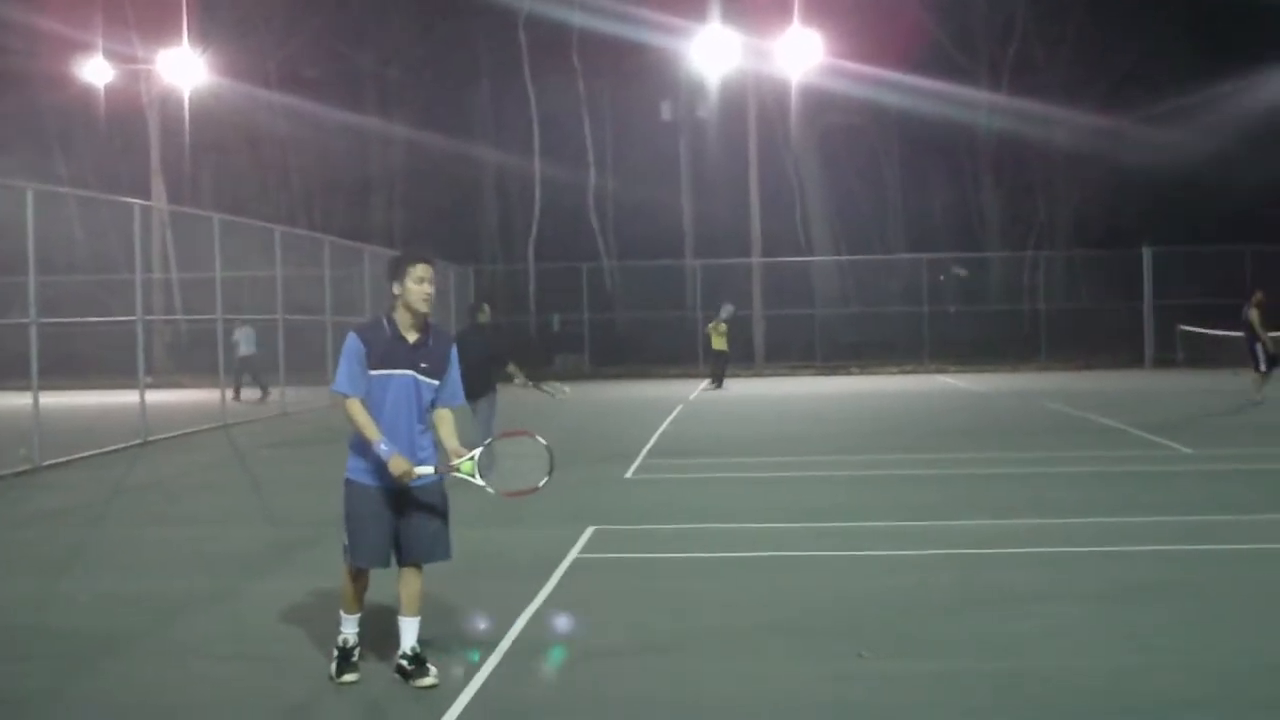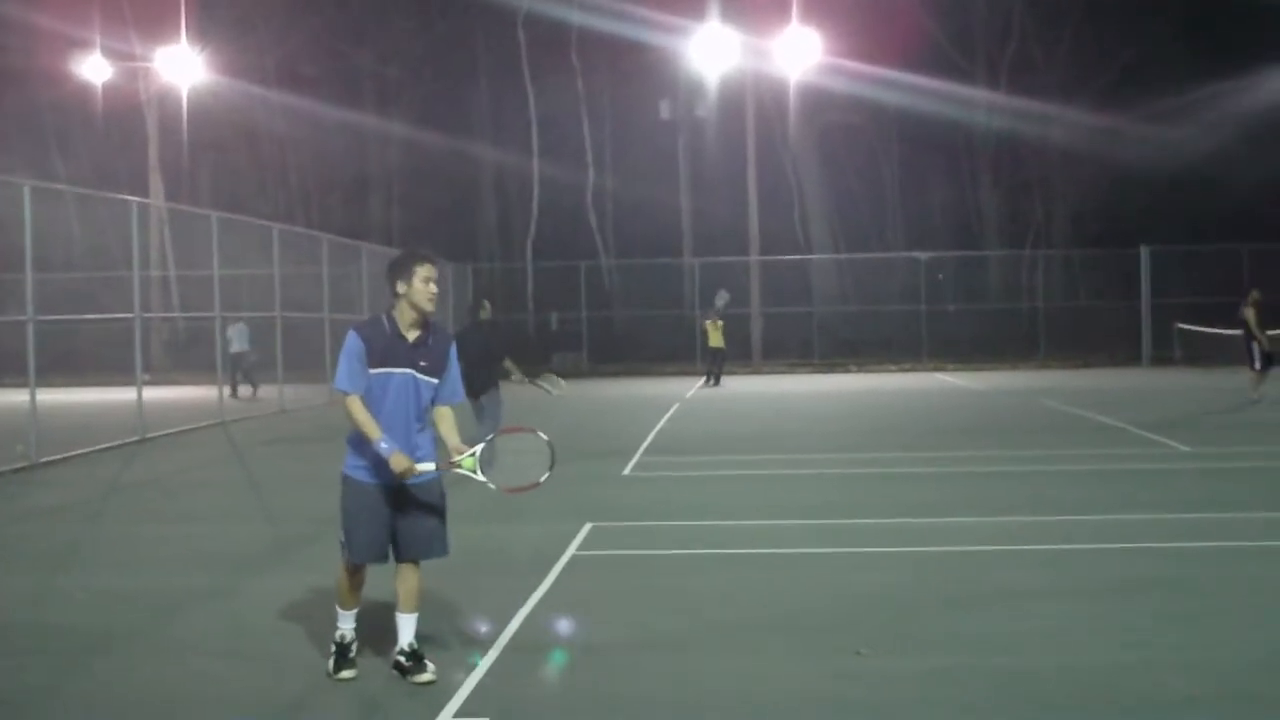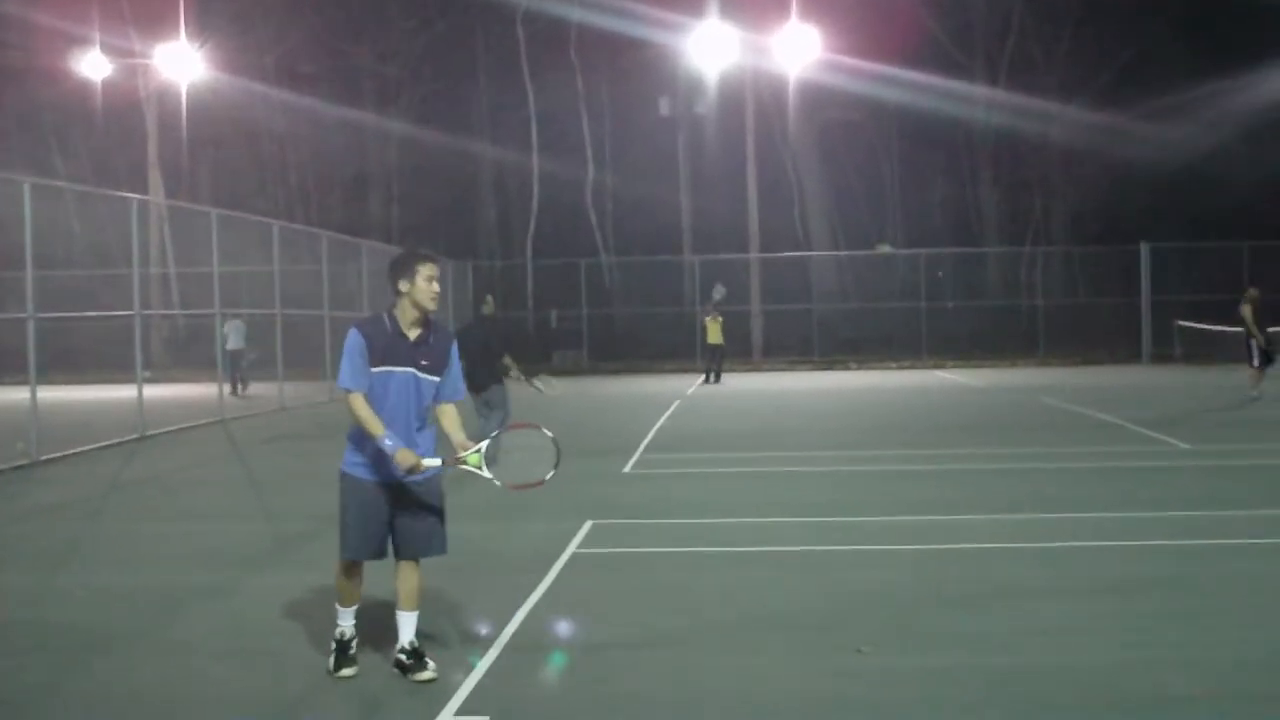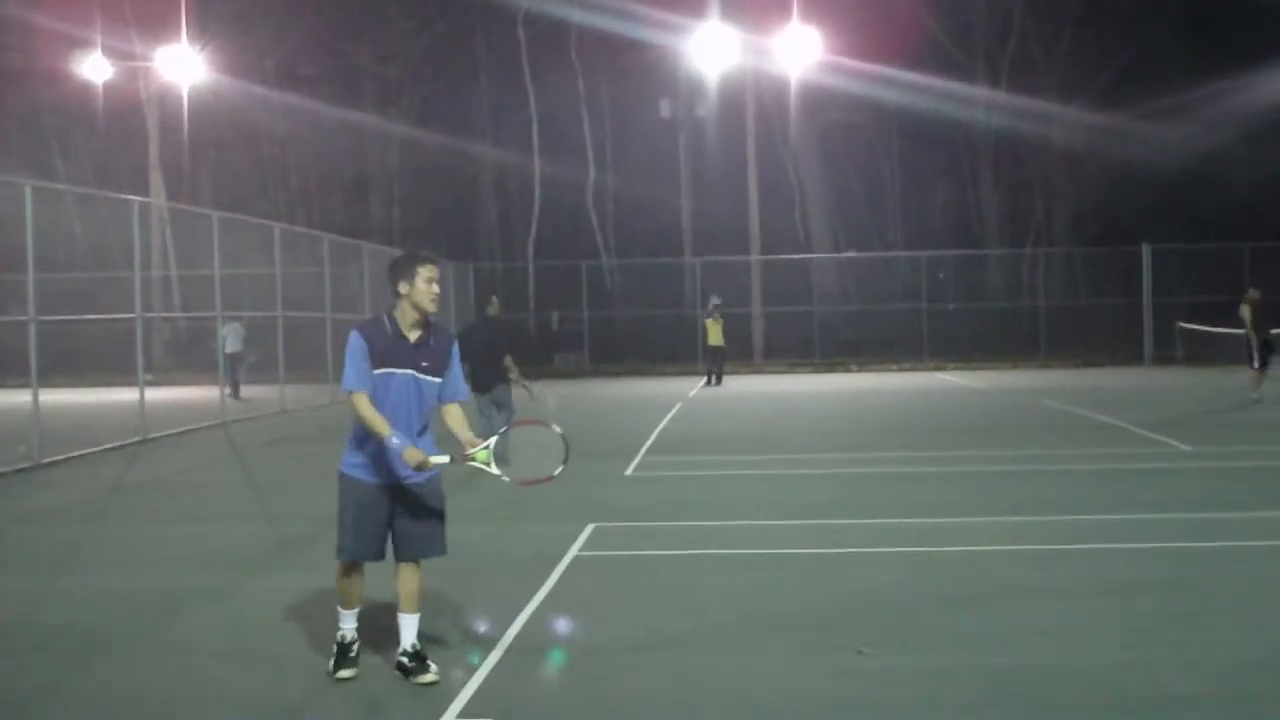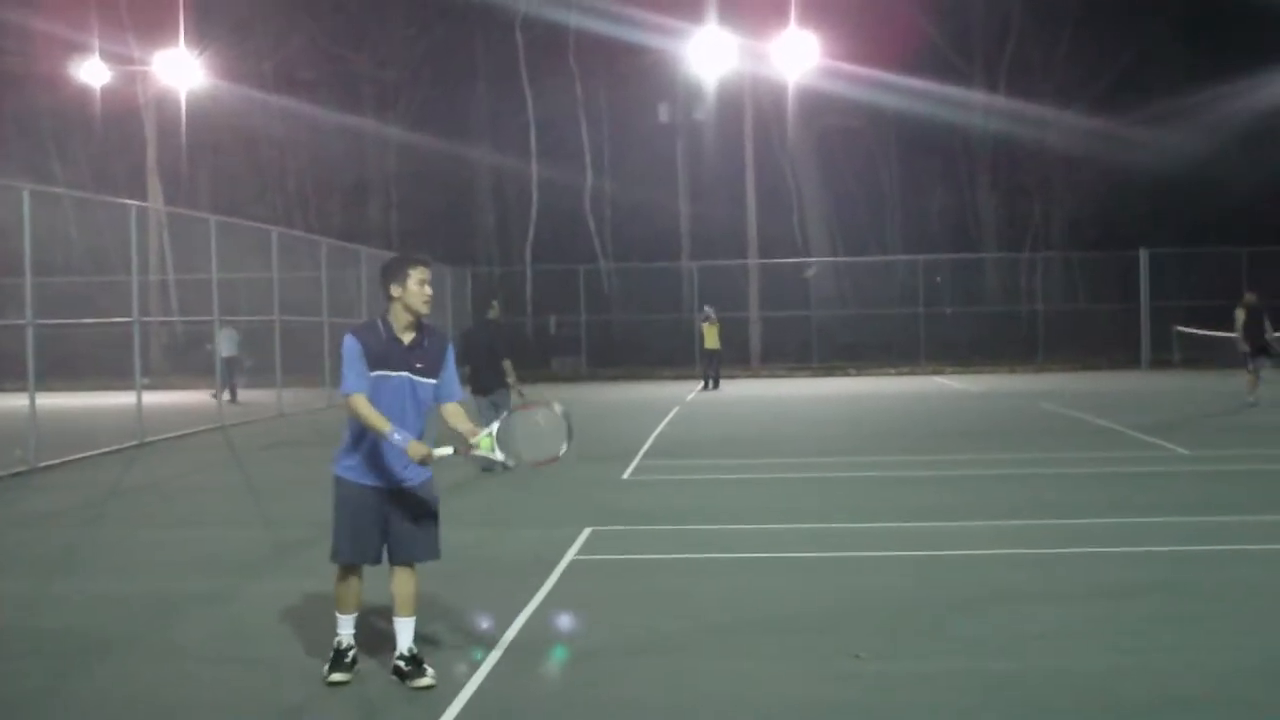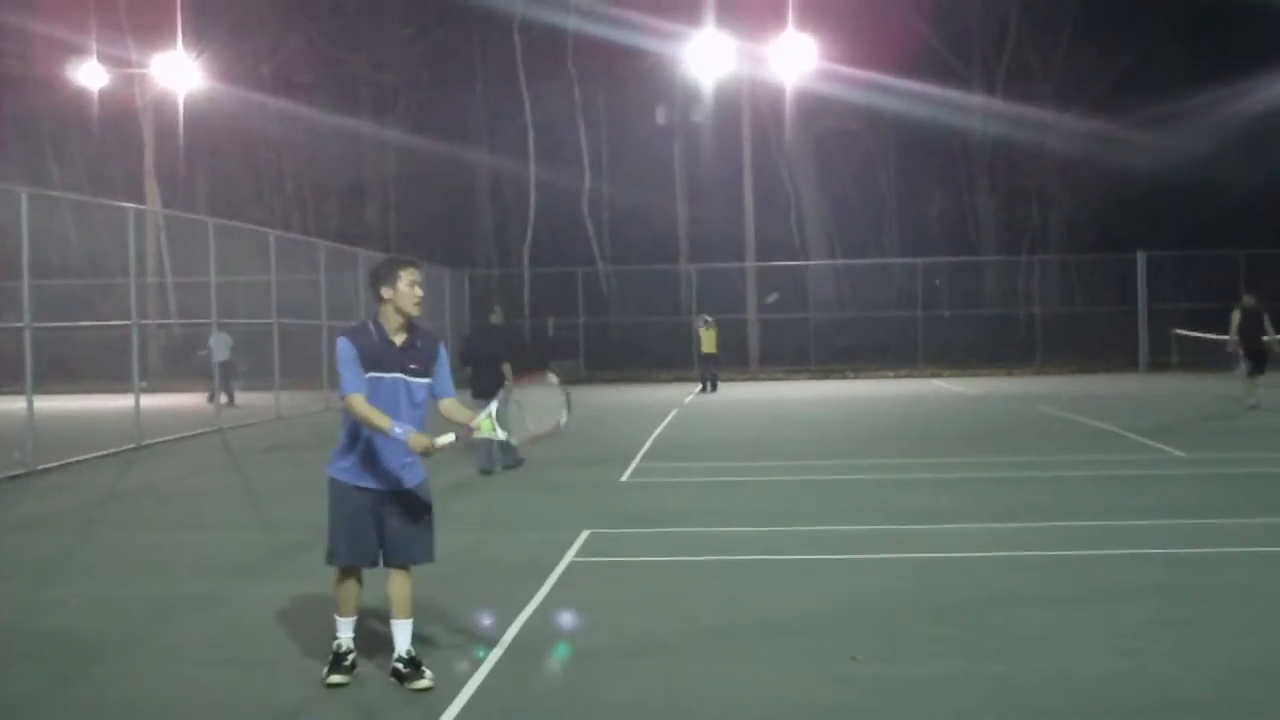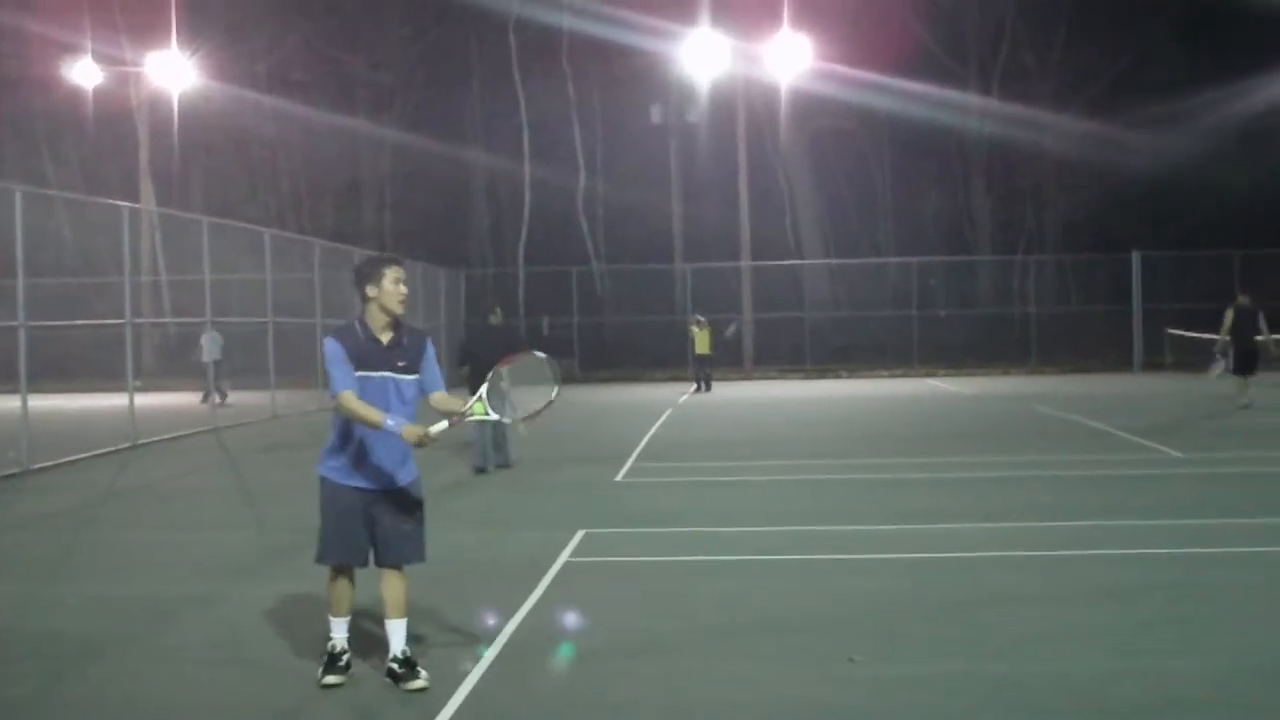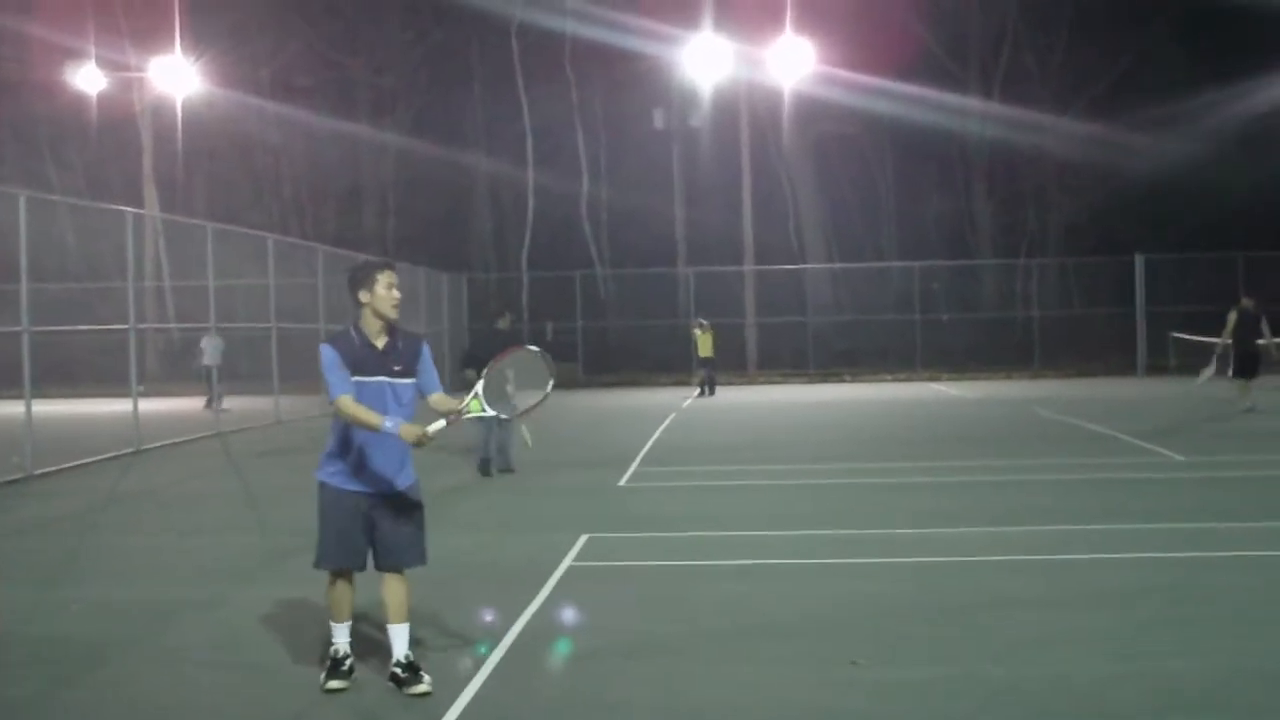
dt=0.1s
person 1, frame 1
left shoulder: (443, 346)
right shoulder: (363, 339)
left elbow: (442, 407)
right elbow: (351, 402)
left wrist: (452, 446)
right wrist: (387, 452)
left hip: (421, 475)
right hip: (369, 473)
left knee: (413, 562)
right knee: (360, 563)
left ankle: (408, 651)
right ankle: (347, 641)
person 1, frame 2
left shoulder: (442, 344)
right shoulder: (362, 337)
left elbow: (442, 405)
right elbow: (352, 401)
left wrist: (454, 443)
right wrist: (388, 450)
left hip: (419, 472)
right hip: (366, 471)
left knee: (411, 558)
right knee: (356, 559)
left ankle: (406, 647)
right ankle: (345, 637)
person 1, frame 3
left shoulder: (443, 342)
right shoulder: (364, 335)
left elbow: (445, 403)
right elbow: (355, 398)
left wrist: (459, 440)
right wrist: (393, 446)
left hip: (419, 470)
right hip: (366, 468)
left knee: (410, 556)
right knee: (354, 556)
left ankle: (406, 645)
right ankle: (345, 634)
person 1, frame 4
left shoulder: (445, 344)
right shoulder: (365, 337)
left elbow: (449, 403)
right elbow: (359, 401)
left wrist: (468, 437)
right wrist: (399, 445)
left hip: (418, 474)
right hip: (365, 471)
left knee: (411, 558)
right knee: (354, 559)
left ankle: (408, 648)
right ankle: (347, 638)
person 1, frame 5
left shoulder: (439, 346)
right shoulder: (359, 340)
left elbow: (447, 403)
right elbow: (357, 403)
left wrist: (470, 431)
right wrist: (402, 440)
left hip: (412, 476)
right hip: (360, 473)
left knee: (405, 561)
right knee: (351, 562)
left ankle: (405, 652)
right ankle: (344, 644)
person 1, frame 6
left shoulder: (431, 346)
right shoulder: (352, 342)
left elbow: (445, 401)
right elbow: (356, 405)
left wrist: (470, 419)
right wrist: (404, 433)
left hip: (406, 479)
right hip: (354, 476)
left knee: (401, 564)
right knee: (349, 565)
left ankle: (403, 655)
right ankle: (344, 647)
person 1, frame 7
left shoulder: (418, 343)
right shoulder: (339, 342)
left elbow: (436, 395)
right elbow: (348, 403)
left wrist: (464, 407)
right wrist: (398, 425)
left hip: (397, 477)
right hip: (345, 475)
left knee: (394, 564)
right knee: (341, 565)
left ankle: (398, 655)
right ankle: (338, 647)
person 1, frame 8
left shoulder: (414, 347)
right shoulder: (335, 349)
left elbow: (435, 397)
right elbow: (346, 407)
left wrist: (461, 407)
right wrist: (395, 426)
left hip: (397, 481)
right hip: (344, 480)
left knee: (396, 568)
right knee: (342, 569)
left ankle: (401, 660)
right ankle: (341, 652)
person 2, frame 1
left shoulder: (462, 337)
right shoulder: (488, 335)
left elbow: (458, 363)
right elbow: (504, 360)
right wrist: (519, 375)
left hip: (468, 387)
right hip: (485, 387)
left knee: (482, 426)
right knee: (484, 428)
person 2, frame 2
left shoulder: (463, 334)
right shoulder: (488, 331)
left elbow: (460, 360)
right elbow: (501, 356)
right wrist: (516, 372)
left hip: (471, 384)
right hip: (487, 383)
left knee: (483, 422)
right knee: (491, 422)
left ankle: (486, 456)
right ankle: (483, 457)
person 2, frame 3
left shoulder: (466, 330)
right shoulder: (490, 325)
left elbow: (462, 357)
right elbow: (501, 352)
right wrist: (514, 369)
left hip: (473, 380)
right hip: (491, 378)
left knee: (485, 418)
right knee: (502, 413)
left ankle: (488, 449)
right ankle: (488, 449)
person 2, frame 4
left shoulder: (471, 329)
right shoulder: (494, 326)
left elbow: (465, 356)
right elbow: (503, 352)
right wrist: (515, 372)
left hip: (478, 382)
right hip: (497, 379)
left knee: (487, 417)
right knee: (506, 412)
person 2, frame 5
left shoulder: (470, 333)
right shoulder: (495, 329)
left elbow: (466, 360)
right elbow: (503, 356)
right wrist: (512, 376)
left hip: (478, 384)
right hip: (497, 382)
left knee: (486, 422)
left ankle: (488, 462)
person 2, frame 6
left shoulder: (474, 337)
right shoulder: (501, 335)
left elbow: (466, 362)
right elbow: (505, 361)
right wrist: (510, 380)
left hip: (479, 388)
right hip: (498, 386)
left ankle: (486, 464)
right ankle: (509, 459)
person 2, frame 7
left shoulder: (473, 337)
right shoulder: (503, 335)
left elbow: (463, 362)
right elbow: (504, 360)
left hip: (477, 385)
left knee: (480, 425)
right knee: (499, 423)
left ankle: (480, 462)
right ankle: (501, 459)
person 2, frame 8
left shoulder: (480, 340)
right shoulder: (508, 339)
left elbow: (467, 365)
left wrist: (475, 380)
left knee: (486, 427)
right knee: (504, 426)
left ankle: (484, 459)
right ankle: (503, 463)
